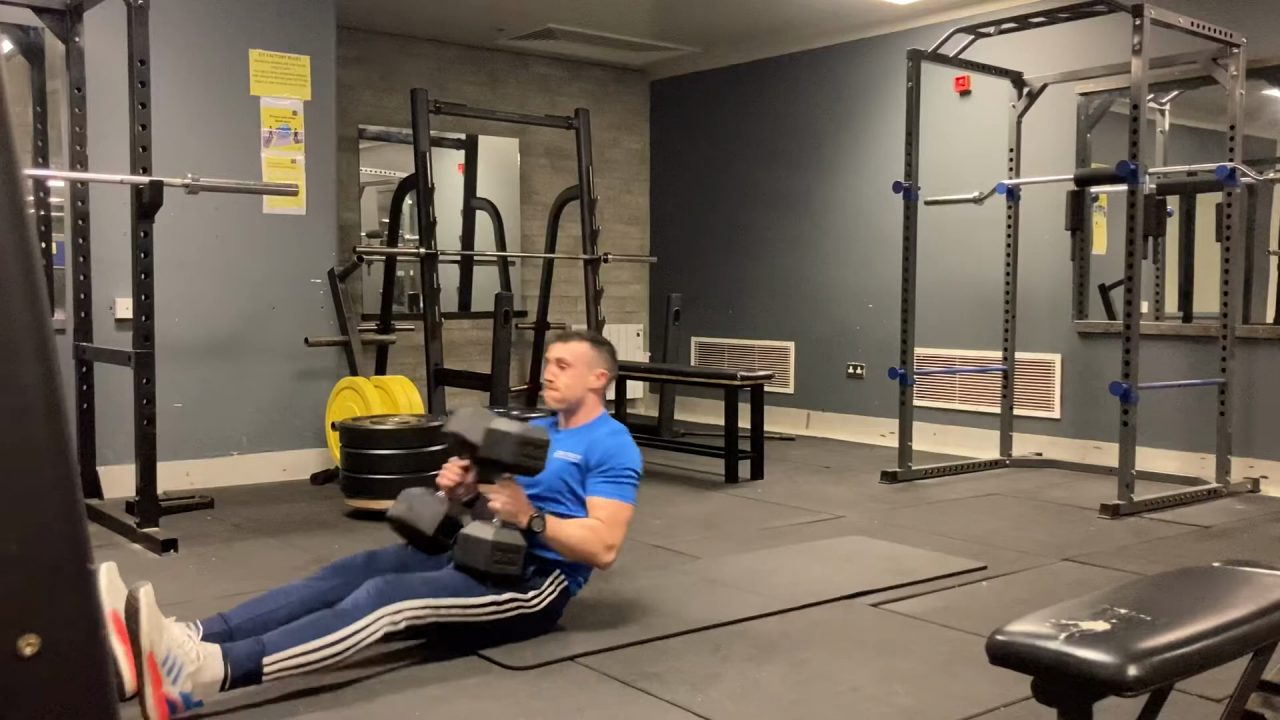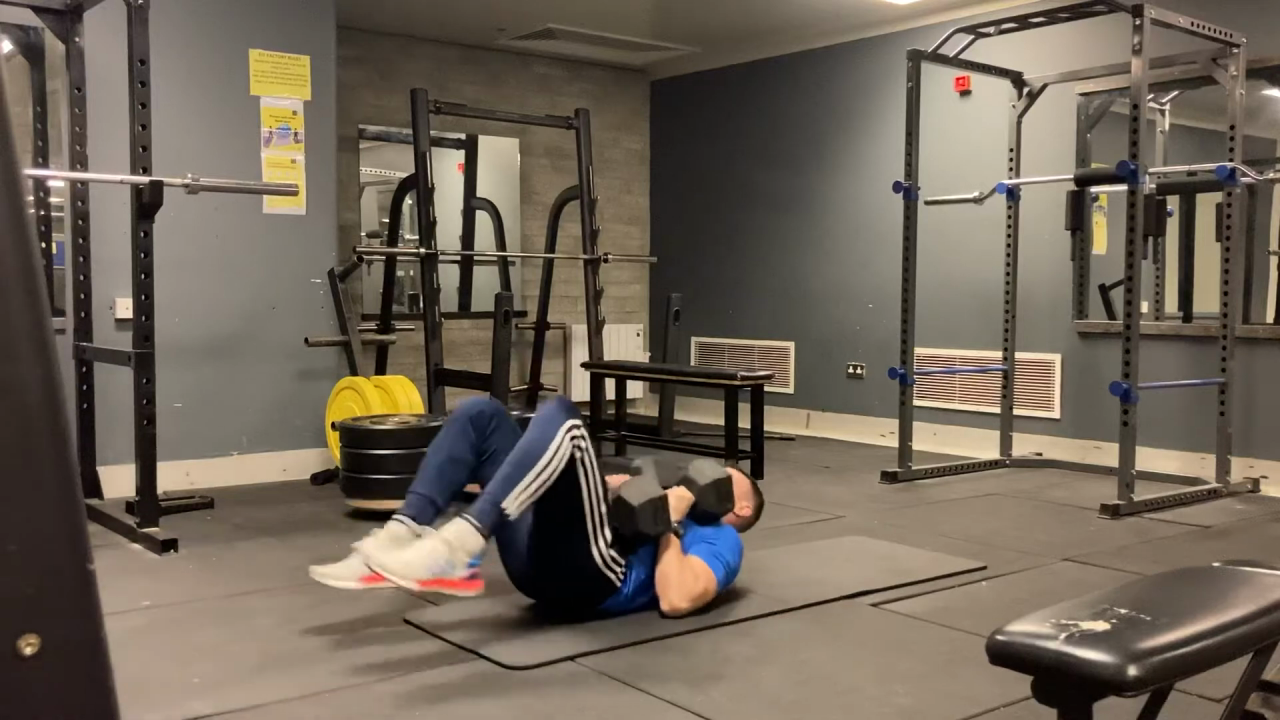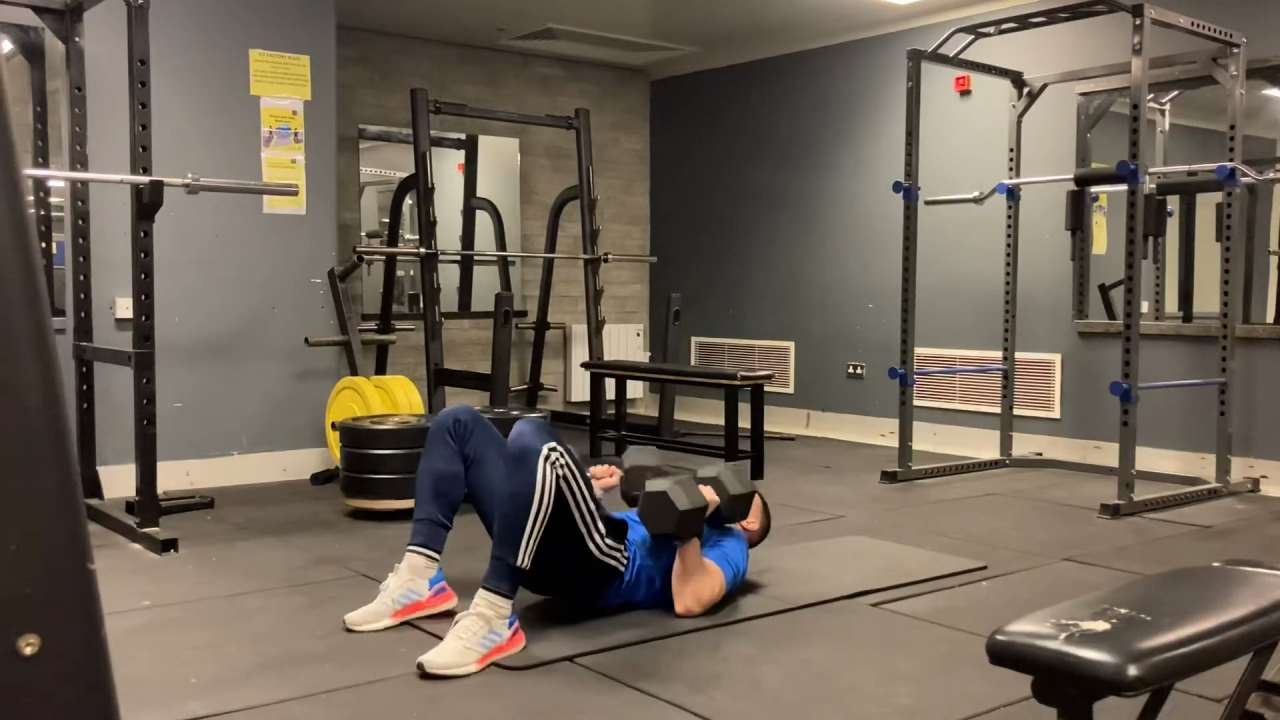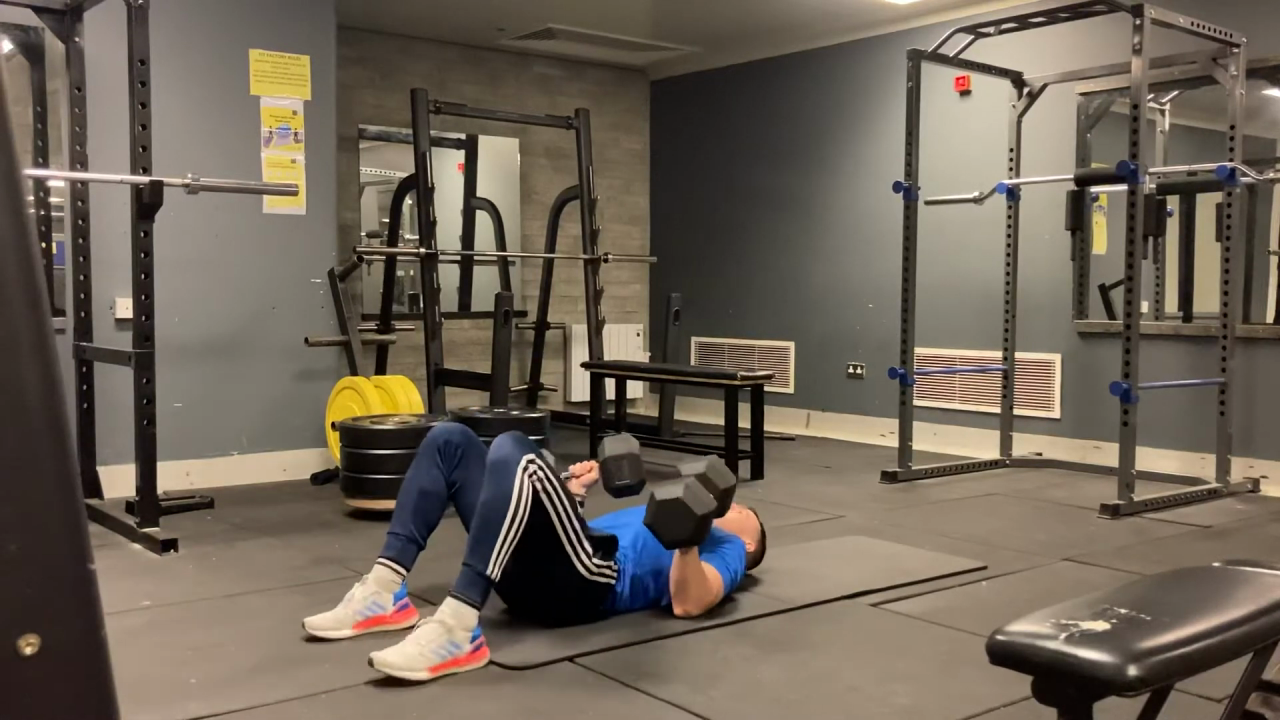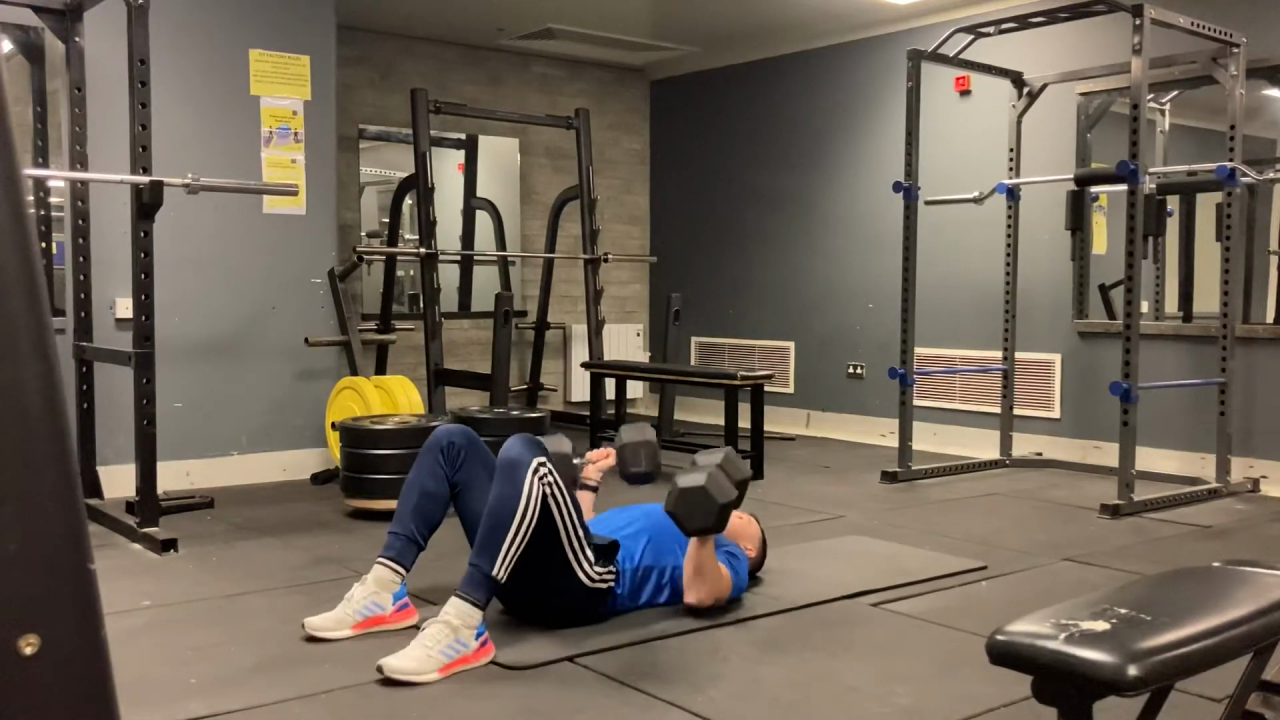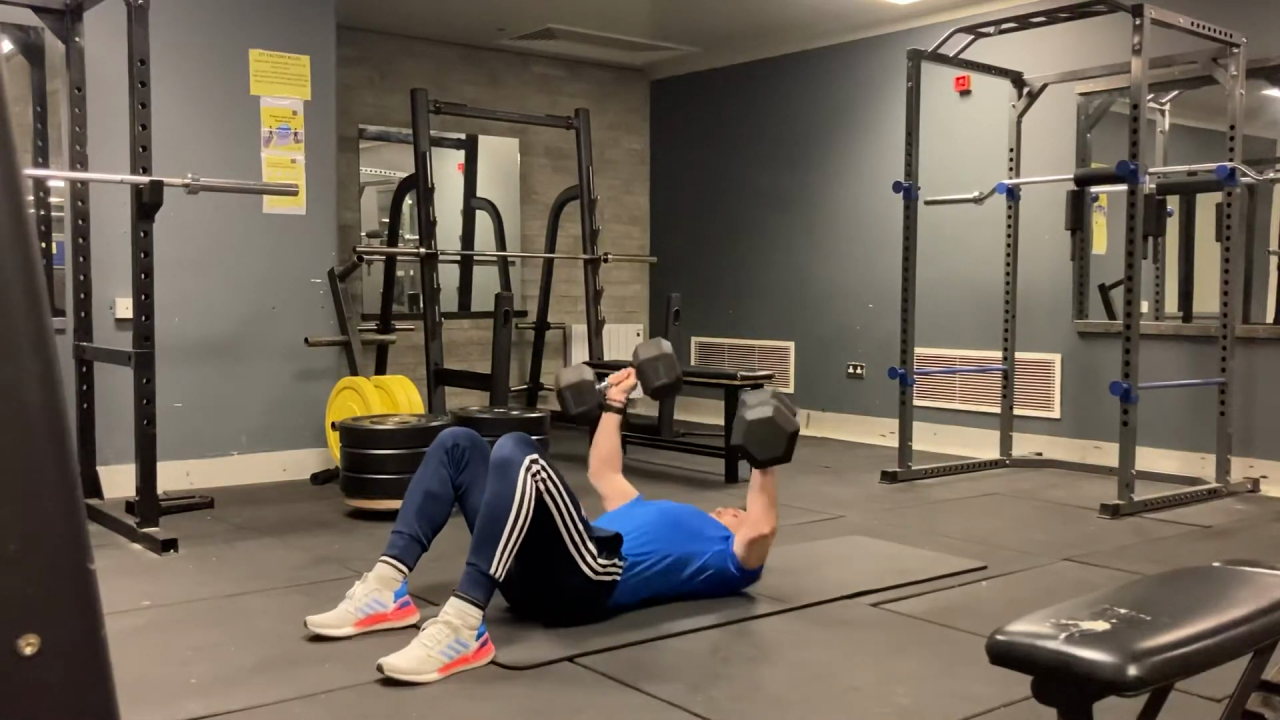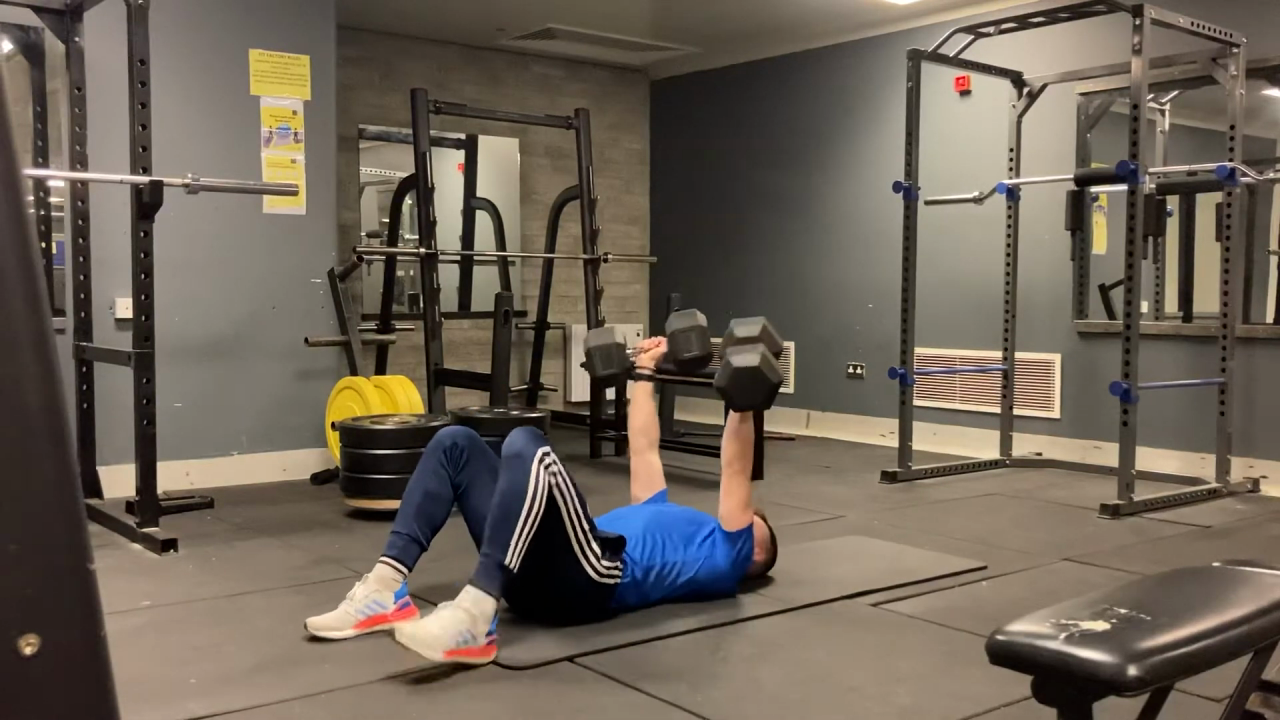
dt=0.7s
person 1, frame 1
left shoulder: (612, 446)
right shoulder: (536, 429)
left elbow: (603, 548)
left wrist: (529, 517)
right wrist: (464, 488)
left hip: (535, 584)
left knee: (386, 602)
right knee: (349, 574)
left ankle: (196, 676)
right ankle: (189, 643)
person 1, frame 2
left shoulder: (721, 545)
left elbow: (675, 600)
left wrist: (670, 521)
right wrist: (598, 489)
left hip: (590, 577)
right hip: (539, 556)
left knee: (559, 416)
right knee: (480, 413)
left ankle: (457, 550)
right ankle: (398, 541)
person 1, frame 3
left shoulder: (727, 544)
left elbow: (688, 602)
right wrist: (590, 492)
left hip: (600, 559)
right hip: (548, 547)
left knee: (533, 436)
right knee: (458, 423)
left ankle: (493, 619)
right ankle: (420, 579)
person 1, frame 4
left shoulder: (724, 550)
left elbow: (687, 604)
right wrist: (574, 494)
left hip: (585, 583)
right hip: (531, 572)
left knee: (514, 453)
right knee: (449, 441)
left ankle: (458, 628)
right ankle: (385, 593)
person 1, frame 5
left shoulder: (727, 557)
right shoulder: (670, 531)
left elbow: (698, 594)
right wrist: (587, 483)
left hip: (582, 583)
right hip: (529, 572)
left knee: (523, 453)
right knee: (452, 442)
left ankle: (462, 626)
right ankle: (385, 592)
person 1, frame 6
left shoulder: (730, 560)
right shoulder: (664, 522)
left elbow: (762, 531)
right elbow: (604, 477)
left wrist: (763, 461)
right wrist: (614, 404)
left hip: (591, 579)
right hip: (537, 570)
left knee: (517, 452)
right knee: (457, 444)
left ankle: (462, 626)
right ankle: (387, 589)
person 1, frame 7
left shoulder: (725, 559)
right shoulder: (669, 516)
left elbow: (736, 477)
right elbow: (644, 452)
left wrist: (742, 405)
right wrist: (644, 373)
left hip: (590, 578)
right hip: (536, 572)
left knee: (527, 445)
right knee: (454, 443)
left ankle: (475, 614)
right ankle: (387, 589)
